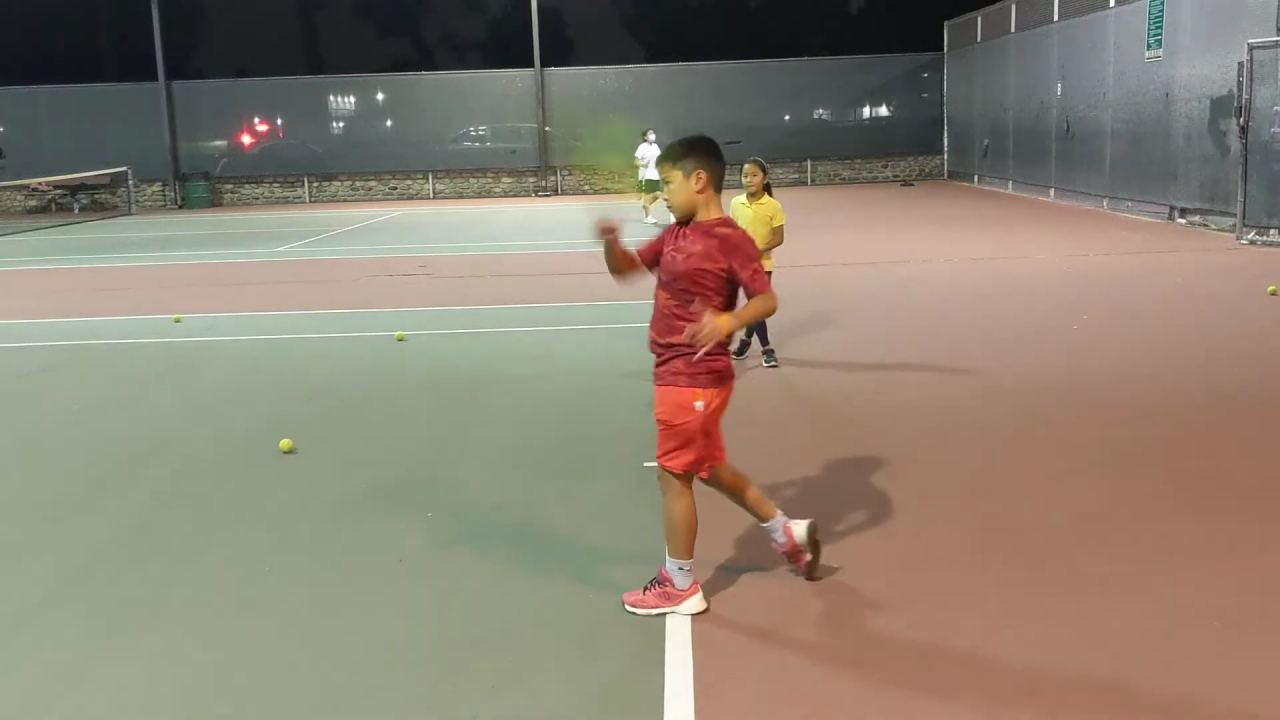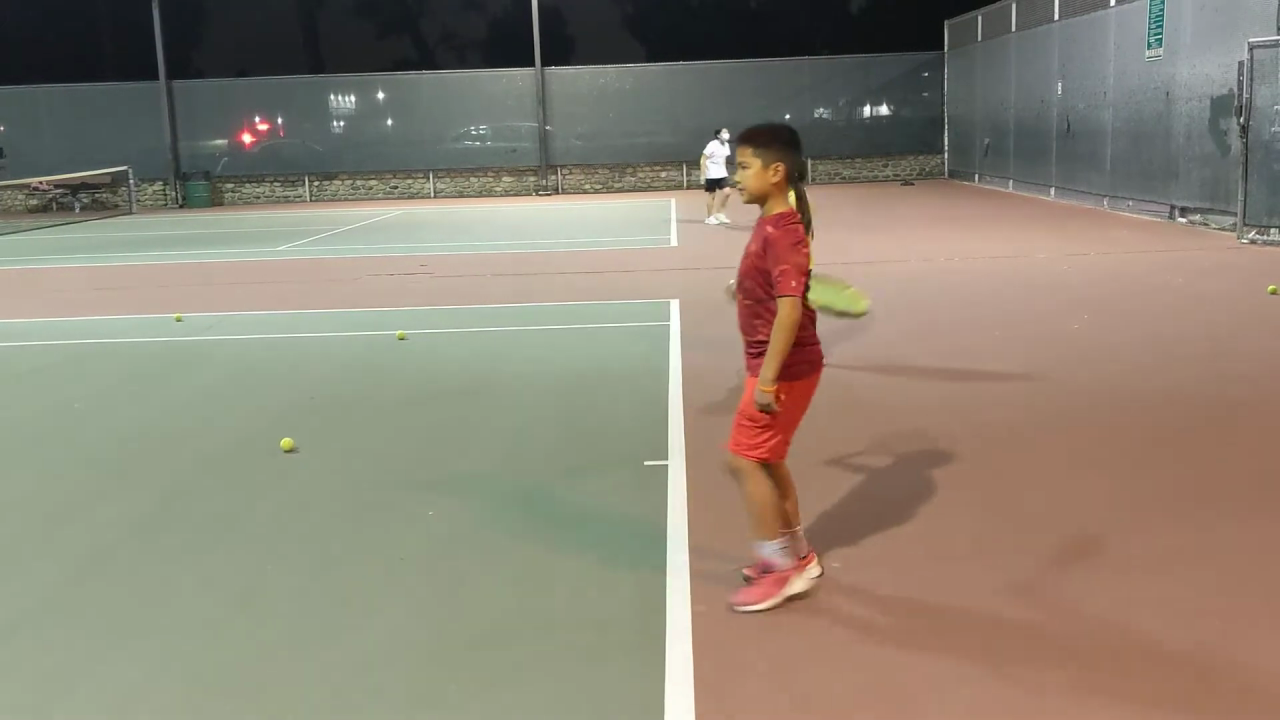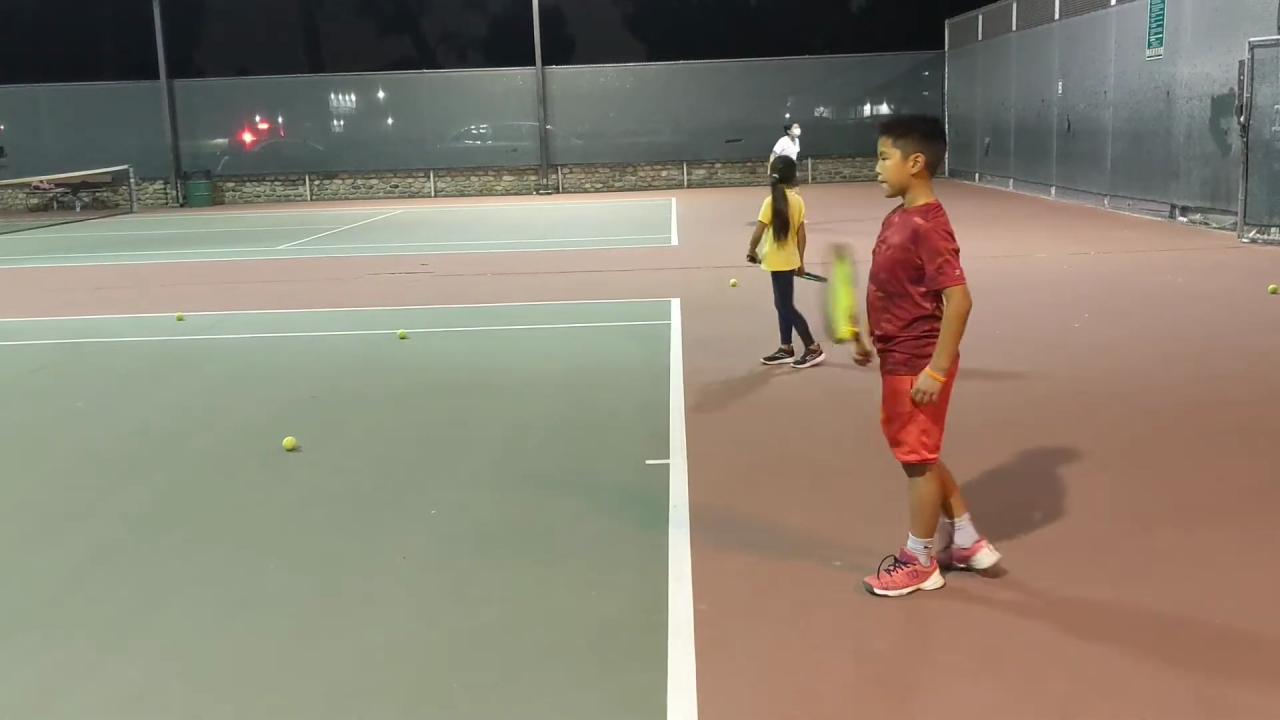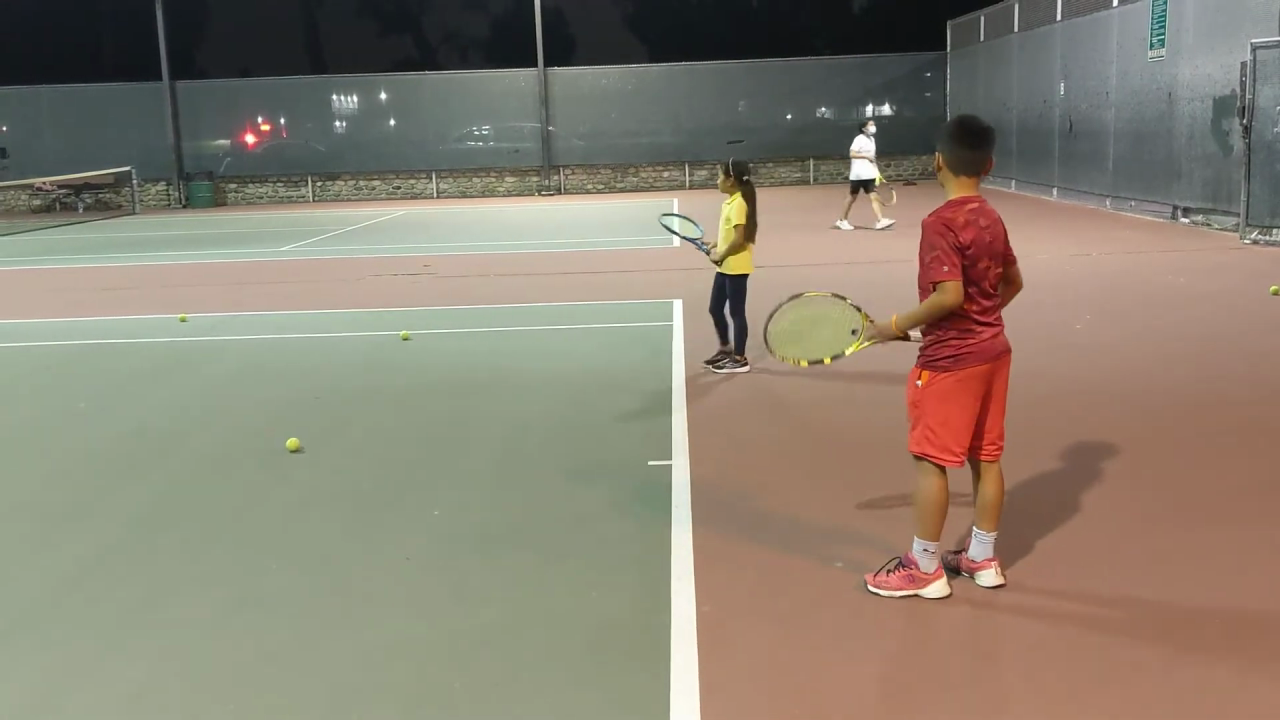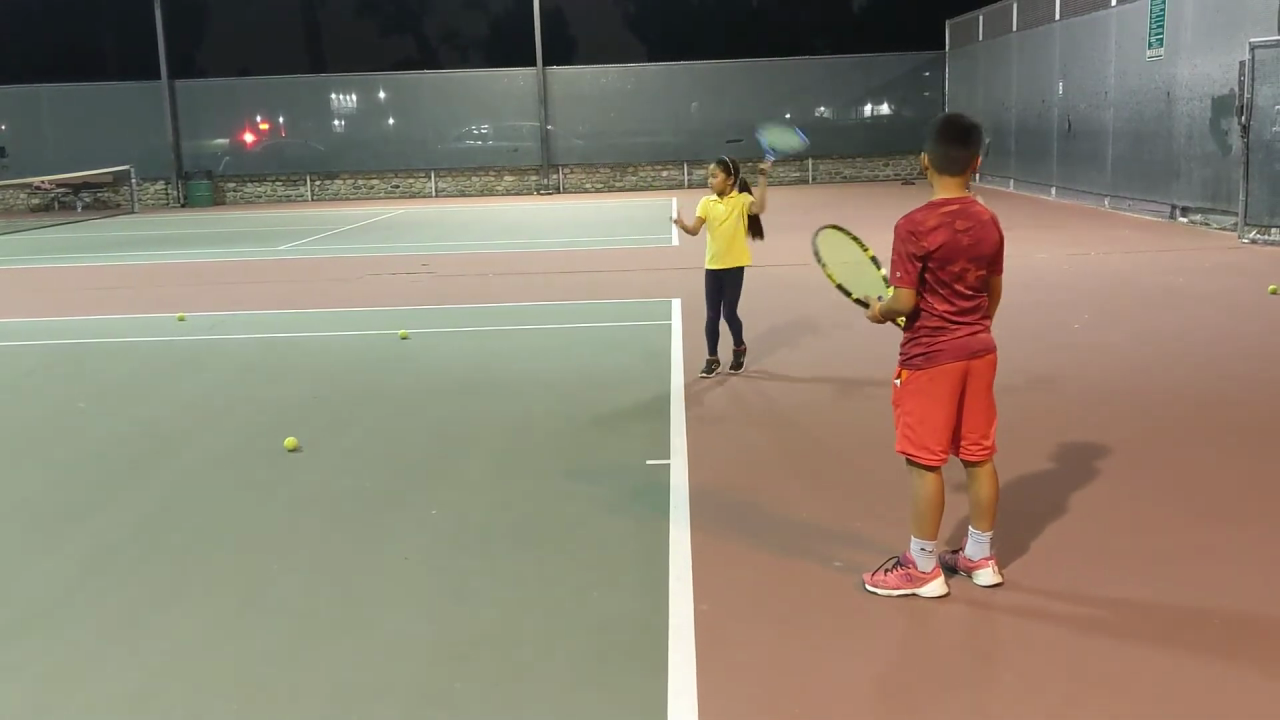
dt=1s
person 1, frame 1
left shoulder: (732, 240)
right shoulder: (674, 235)
left elbow: (766, 301)
right elbow: (626, 268)
left wrist: (726, 321)
right wrist: (611, 240)
left hip: (694, 380)
right hip: (678, 377)
left knee: (674, 476)
right knee: (710, 468)
left ankle: (680, 586)
right ankle: (789, 534)
person 1, frame 2
left shoulder: (779, 233)
right shoulder: (773, 225)
left elbow: (789, 309)
left wrist: (767, 378)
right wrist: (746, 291)
left hip: (782, 371)
right hip: (776, 367)
left knee: (744, 461)
right knee: (769, 461)
left ankle: (778, 566)
right ankle: (795, 553)
person 1, frame 3
left shoulder: (925, 227)
right shoulder: (896, 219)
left elbow: (958, 300)
left wrist: (935, 370)
right wrist: (868, 336)
left hip: (917, 365)
right hip: (900, 361)
left knee: (917, 459)
right knee: (918, 456)
left ankle: (920, 560)
right ankle: (968, 542)
person 1, frame 4
left shoulder: (940, 223)
right shoulder: (992, 219)
left elbow: (948, 296)
right elbow: (1013, 284)
left wrist: (899, 323)
left hip: (949, 359)
right hip: (992, 351)
left knee: (930, 459)
right knee: (986, 456)
left ankle: (924, 568)
right ankle: (982, 558)
person 1, frame 5
left shoulder: (914, 226)
right shoulder: (989, 222)
left elbow: (906, 302)
right elbow: (994, 292)
left wrist: (879, 311)
left hip: (929, 358)
right hip: (979, 352)
left knee: (925, 460)
right knee: (979, 455)
left ankle: (923, 567)
right ankle: (980, 557)
person 2, frame 1
left shoulder: (773, 206)
right shoulder: (736, 203)
left elbow: (778, 238)
left wrist: (757, 251)
left hip: (762, 264)
left ankle: (746, 339)
right ankle: (766, 349)
person 2, frame 2
left shoulder: (791, 200)
right shoulder: (798, 197)
left elbow: (788, 234)
left wrist: (776, 257)
left hip: (795, 264)
right hip: (795, 263)
left knee: (798, 308)
right knee: (791, 308)
left ankle: (813, 353)
person 2, frame 3
left shoulder: (772, 201)
right shoulder: (797, 200)
left elbow: (758, 232)
right elbow: (801, 235)
left wrist: (752, 252)
right wrist: (800, 261)
left hip: (779, 263)
right hip: (789, 262)
left knee: (786, 307)
right knee: (783, 306)
left ankle: (813, 348)
right ankle: (786, 348)
person 2, frame 4
left shoulder: (738, 204)
right shoulder: (733, 202)
left elbow: (740, 238)
left wrist: (720, 255)
right wrist: (718, 247)
left hip: (736, 268)
right hip: (726, 267)
left knee: (736, 312)
right knee: (715, 308)
left ankle: (739, 359)
right ankle: (725, 348)
person 2, frame 5
left shoulder: (742, 200)
right shoulder: (706, 202)
left elbow: (758, 209)
right elbow: (694, 230)
left wrist: (763, 179)
right wrist: (683, 225)
left hip: (735, 265)
right hip: (713, 266)
left knee: (729, 313)
right knee: (712, 315)
left ankle: (739, 348)
right ankle: (712, 358)
